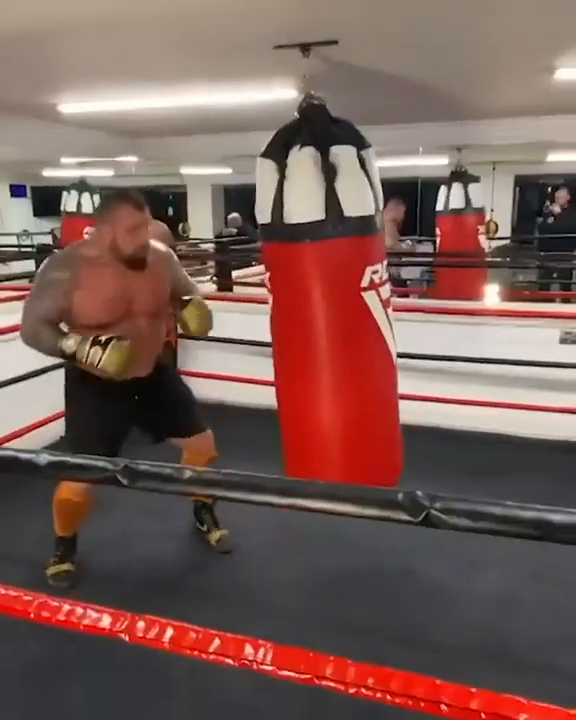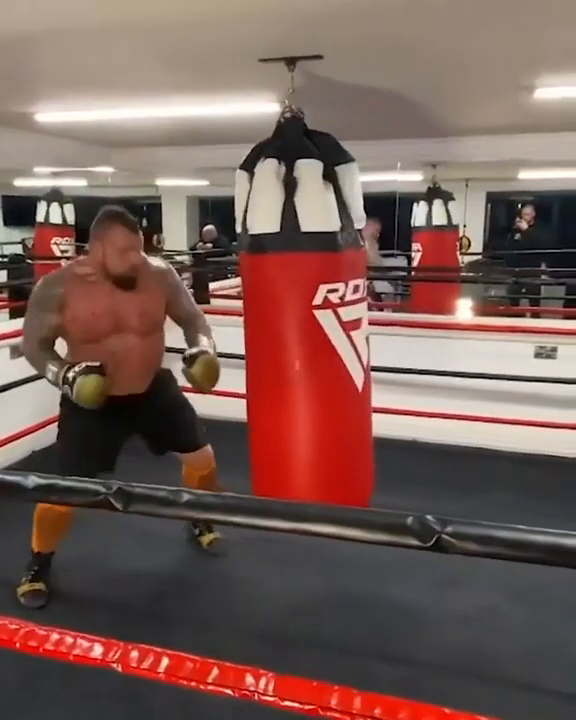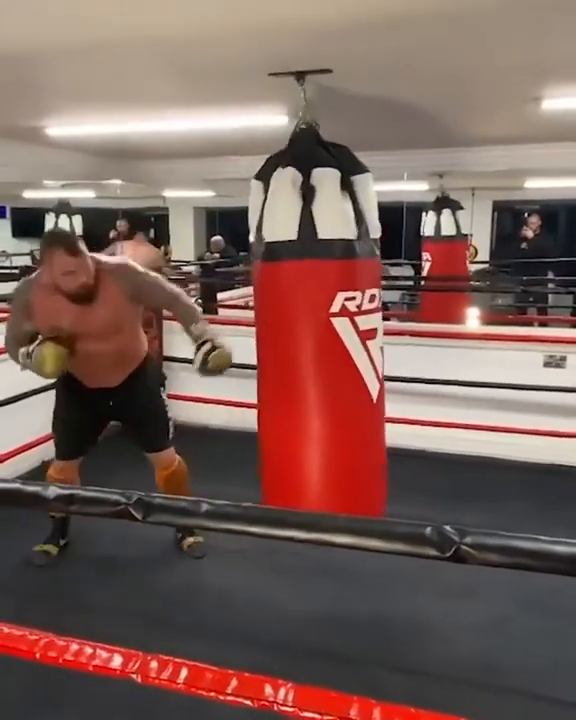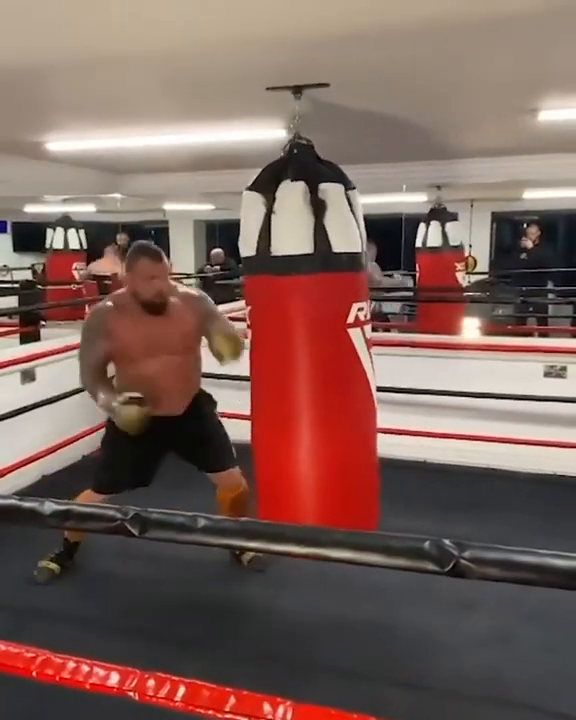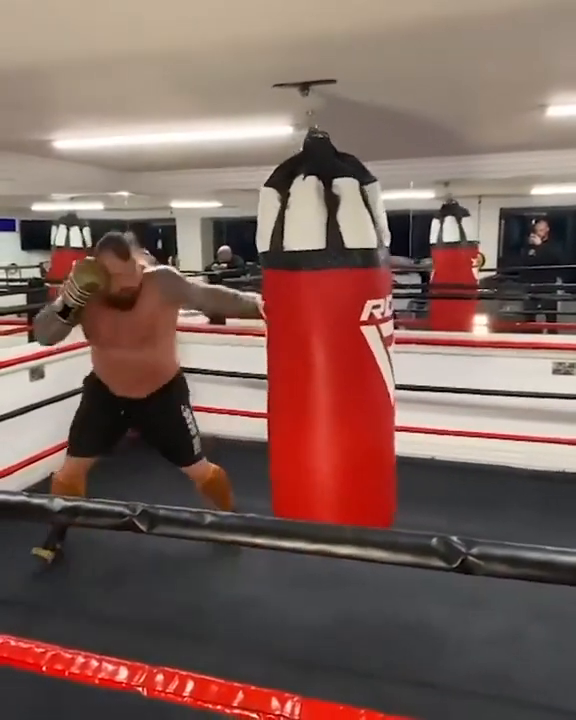
dt=1s
person 1, frame 1
left shoulder: (161, 257)
right shoulder: (65, 268)
left elbow: (185, 296)
right elbow: (34, 328)
left wrist: (195, 312)
right wrist: (87, 346)
left hip: (154, 374)
right hip: (95, 386)
left knee: (202, 443)
right knee: (80, 476)
left ankle: (205, 516)
right ankle: (64, 546)
person 1, frame 2
left shoulder: (160, 275)
right shoulder: (60, 286)
left elbow: (192, 318)
right elbow: (33, 345)
left wrist: (201, 352)
right wrist: (66, 375)
left hip: (153, 388)
right hip: (91, 398)
left knee: (201, 457)
left ankle: (199, 524)
right ankle: (38, 565)
person 1, frame 3
left shoulder: (120, 274)
right shoulder: (30, 295)
left elbow: (174, 300)
right elbow: (14, 344)
left wrist: (203, 338)
right wrist: (35, 356)
left hip: (135, 376)
right hip: (77, 384)
left knee: (163, 457)
right knee: (65, 463)
left ankle: (183, 525)
right ankle: (59, 530)
person 1, frame 4
left shoulder: (192, 301)
right shoulder: (106, 314)
left elbow: (230, 336)
right elbow: (90, 375)
left wrist: (230, 342)
right wrist: (115, 402)
left hip: (190, 410)
right hip: (134, 416)
left knee: (231, 482)
right knee: (100, 493)
right ankle: (67, 549)
person 1, frame 5
left shoulder: (161, 281)
right shoulder: (82, 293)
left elbow: (209, 297)
right elbow: (44, 336)
left wrist: (255, 304)
right wrist: (68, 298)
left hip: (161, 392)
right hip: (105, 390)
left knee: (198, 469)
right knee: (73, 465)
right ankle: (58, 533)
